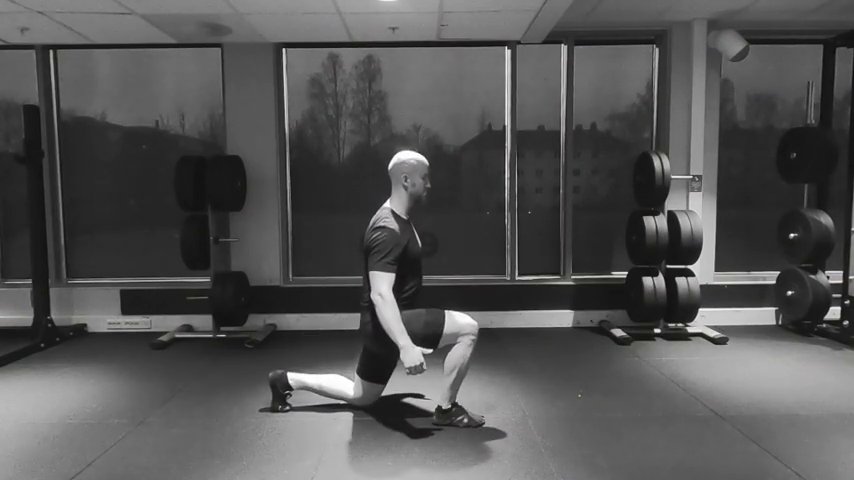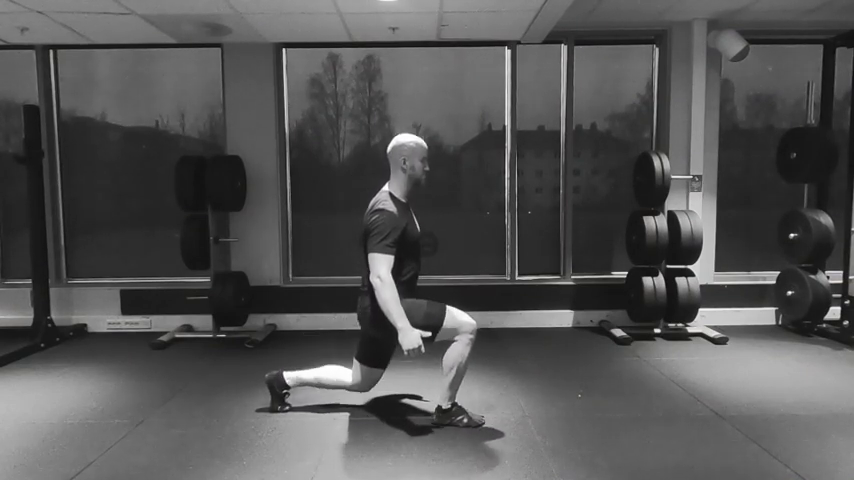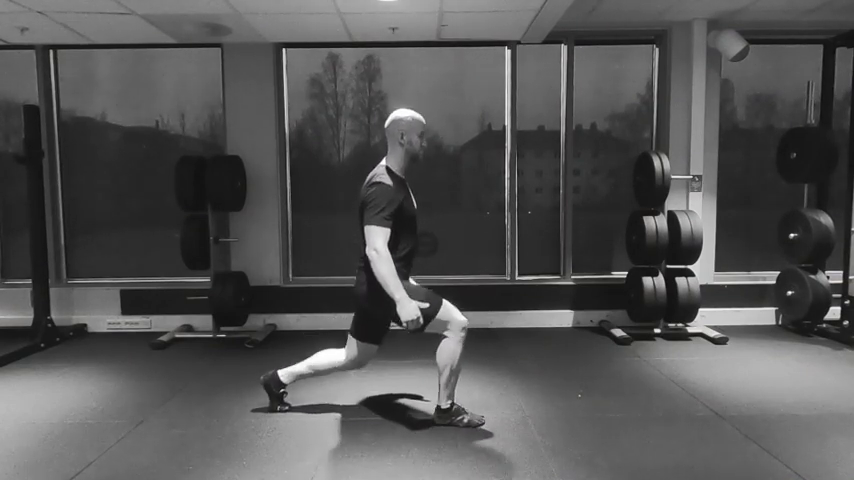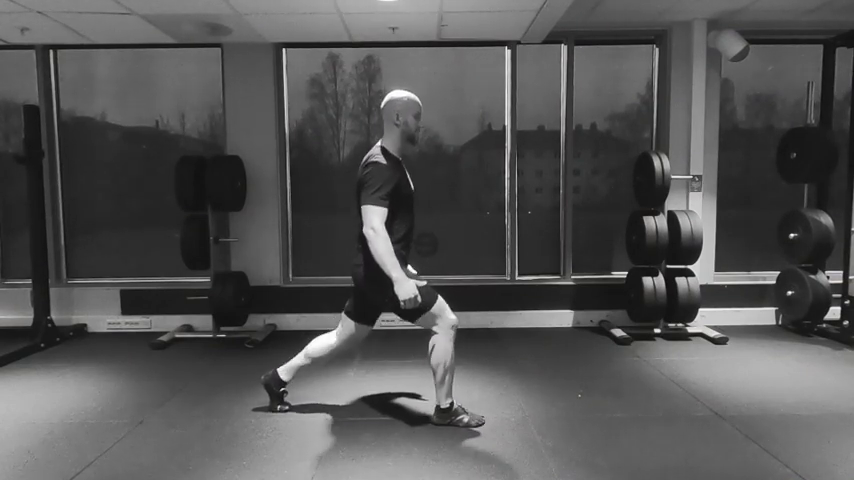
dt=0.2s
person 1, frame 1
left shoulder: (397, 219)
right shoulder: (388, 231)
right elbow: (380, 294)
right wrist: (405, 345)
left hip: (384, 323)
right hip: (386, 323)
left knee: (361, 395)
right knee: (467, 329)
left ankle: (286, 380)
right ankle: (447, 409)
person 1, frame 2
left shoulder: (396, 204)
right shoulder: (387, 213)
right elbow: (379, 277)
left wrist: (403, 319)
right wrist: (404, 328)
left hip: (381, 309)
right hip: (387, 308)
left knee: (359, 381)
right knee: (465, 327)
left ankle: (282, 380)
right ankle: (446, 410)
person 1, frame 3
left shoulder: (394, 180)
right shoulder: (384, 187)
right elbow: (375, 250)
left wrist: (404, 283)
right wrist: (402, 299)
left hip: (377, 287)
right hip: (383, 288)
left knee: (353, 357)
right knee: (456, 324)
left ankle: (278, 378)
right ankle: (446, 409)
person 1, frame 4
left shoulder: (390, 161)
right shoulder: (380, 167)
right elbow: (372, 229)
left wrist: (401, 267)
right wrist: (399, 279)
left hip: (376, 271)
right hip: (382, 272)
left knee: (345, 336)
right knee: (446, 323)
left ankle: (278, 378)
right ankle: (445, 409)
